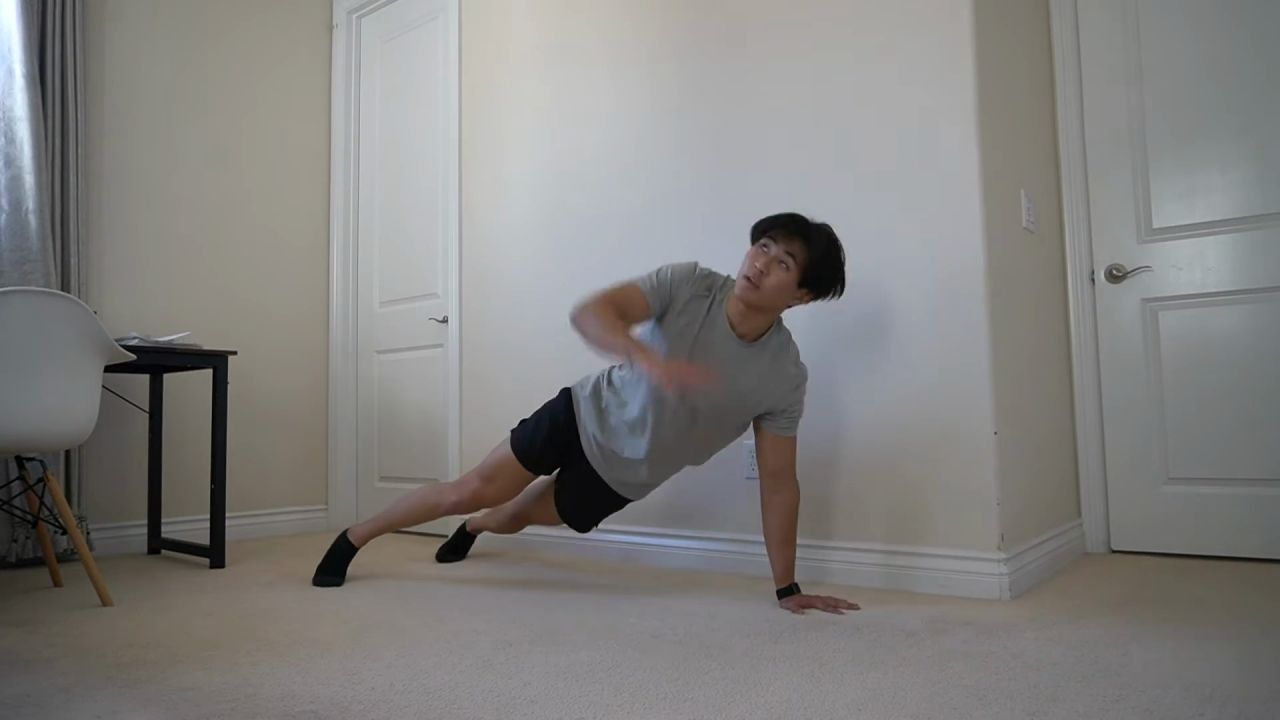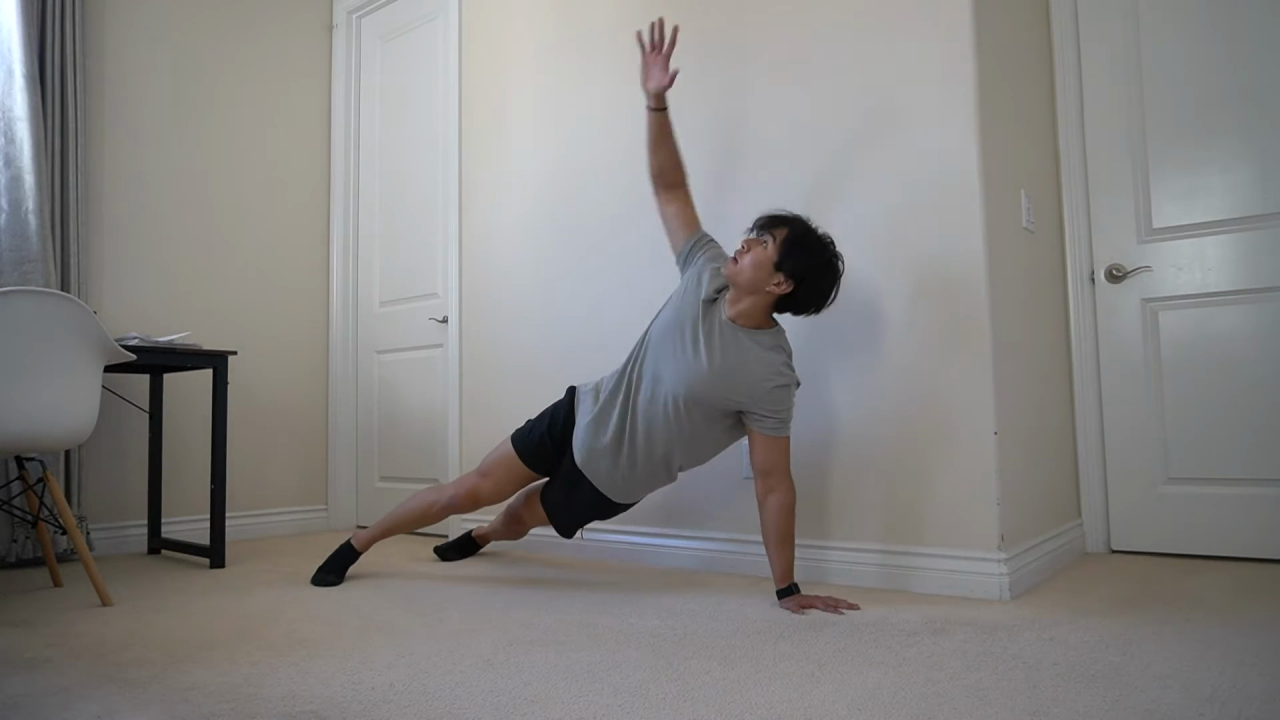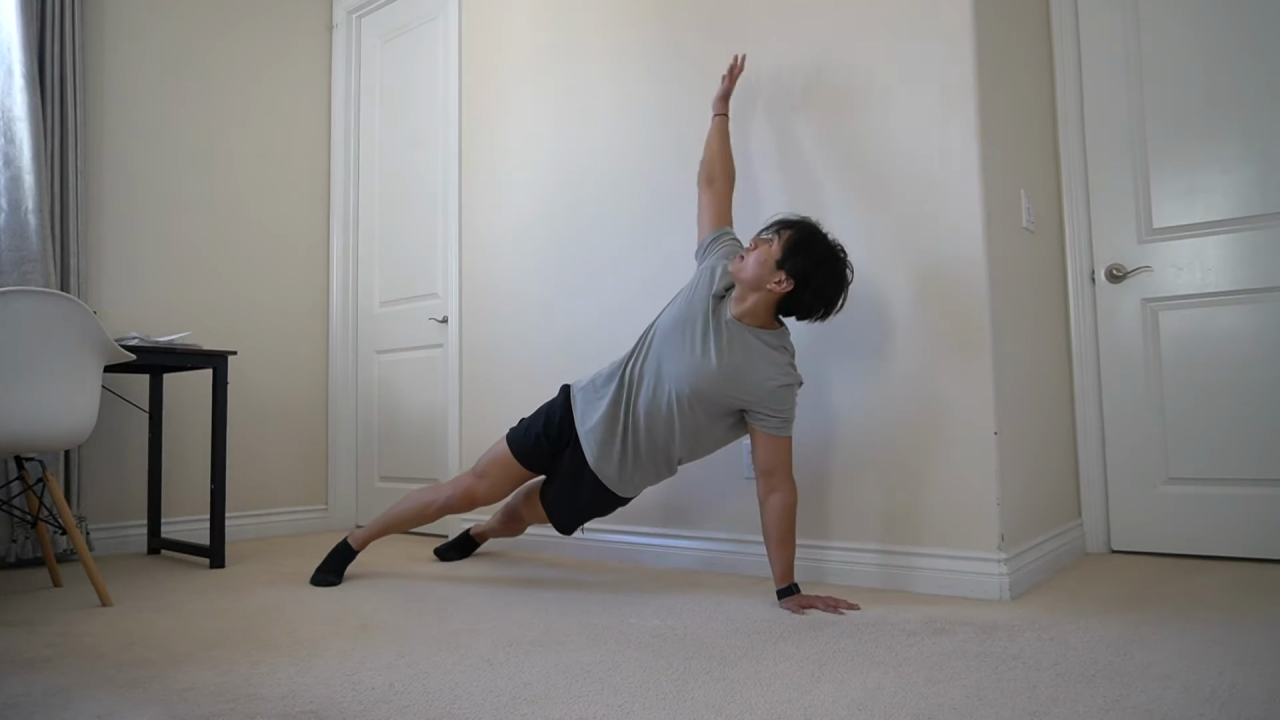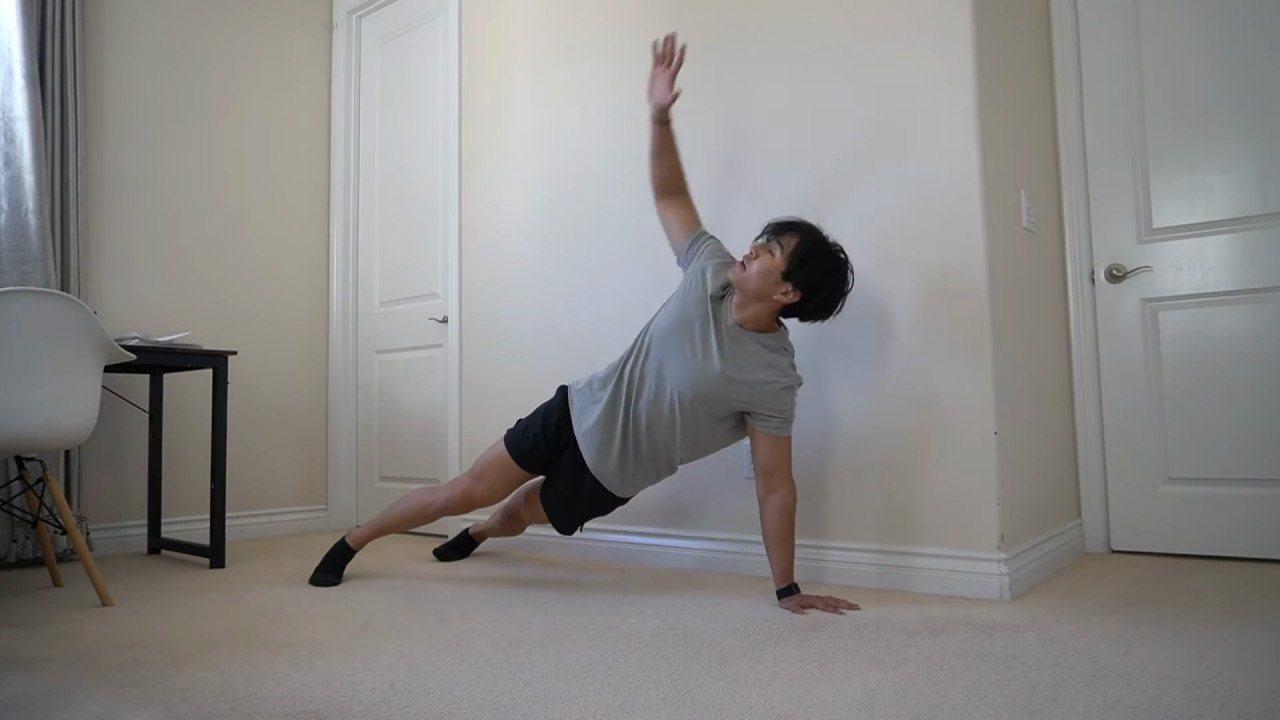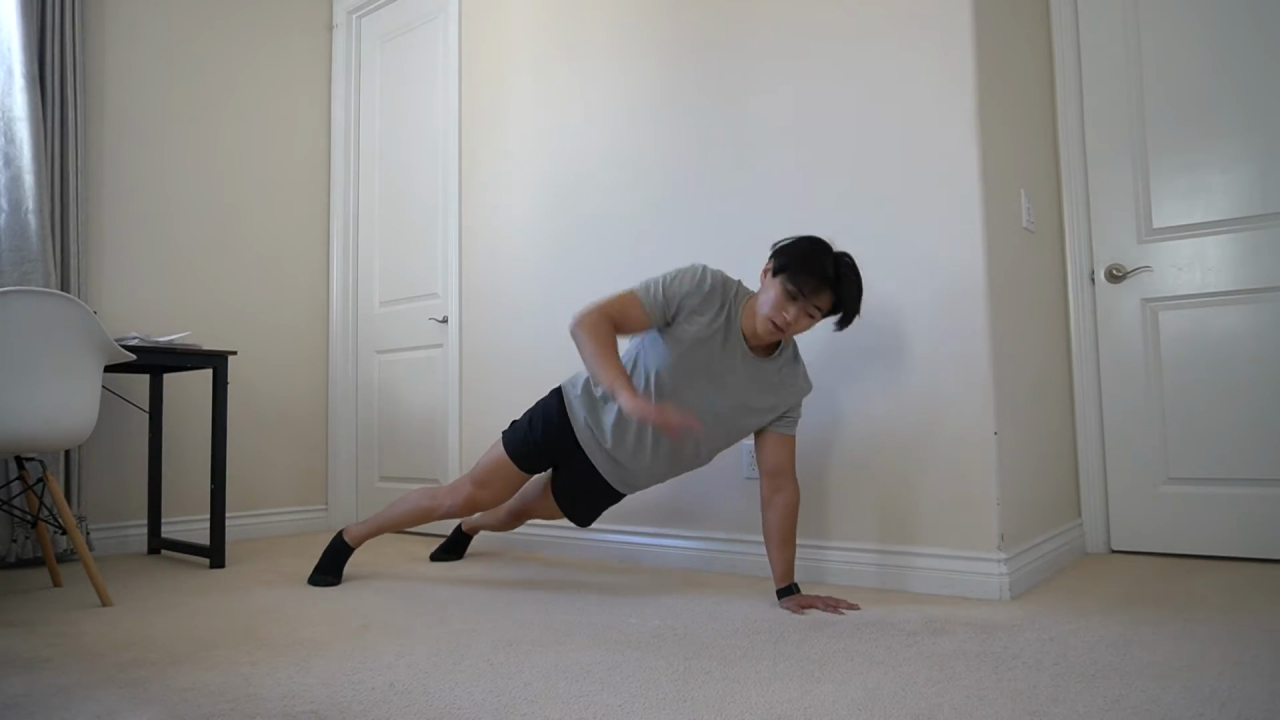
dt=0.3s
person 1, frame 1
left shoulder: (785, 376)
right shoulder: (689, 285)
left elbow: (780, 483)
right elbow: (589, 311)
left wrist: (787, 589)
right wrist: (648, 356)
left hip: (623, 474)
right hip: (587, 416)
left knee: (520, 515)
right knee: (472, 491)
left ankle: (474, 531)
right ankle: (353, 538)
person 1, frame 2
left shoulder: (769, 375)
right shoulder: (711, 275)
left elbow: (774, 484)
right elbow: (668, 188)
left wrist: (787, 589)
right wrist: (657, 102)
left hip: (613, 480)
right hip: (582, 417)
left knee: (519, 517)
right knee: (468, 492)
left ankle: (478, 537)
right ankle: (356, 544)
person 1, frame 3
left shoulder: (773, 377)
right shoulder: (722, 275)
left elbow: (776, 486)
right elbow: (713, 186)
left wrist: (788, 590)
right wrist: (721, 103)
left hip: (612, 475)
right hip: (581, 412)
left knee: (518, 515)
right knee: (465, 492)
left ankle: (475, 537)
right ankle: (354, 543)
person 1, frame 4
left shoulder: (773, 374)
right shoulder: (713, 267)
left elbow: (776, 479)
right elbow: (666, 194)
left wrist: (787, 584)
right wrist: (661, 113)
left hip: (609, 476)
right hip: (572, 413)
left knee: (516, 515)
right knee: (460, 491)
left ankle: (472, 533)
right ankle: (348, 542)
person 1, frame 5
left shoulder: (788, 383)
right shoulder: (703, 289)
left elbow: (779, 484)
right elbow: (589, 324)
left wrist: (787, 588)
right wrist: (632, 398)
left hip: (614, 471)
right hip: (580, 412)
left knee: (517, 512)
right knee: (466, 494)
left ankle: (467, 530)
right ankle: (349, 536)
